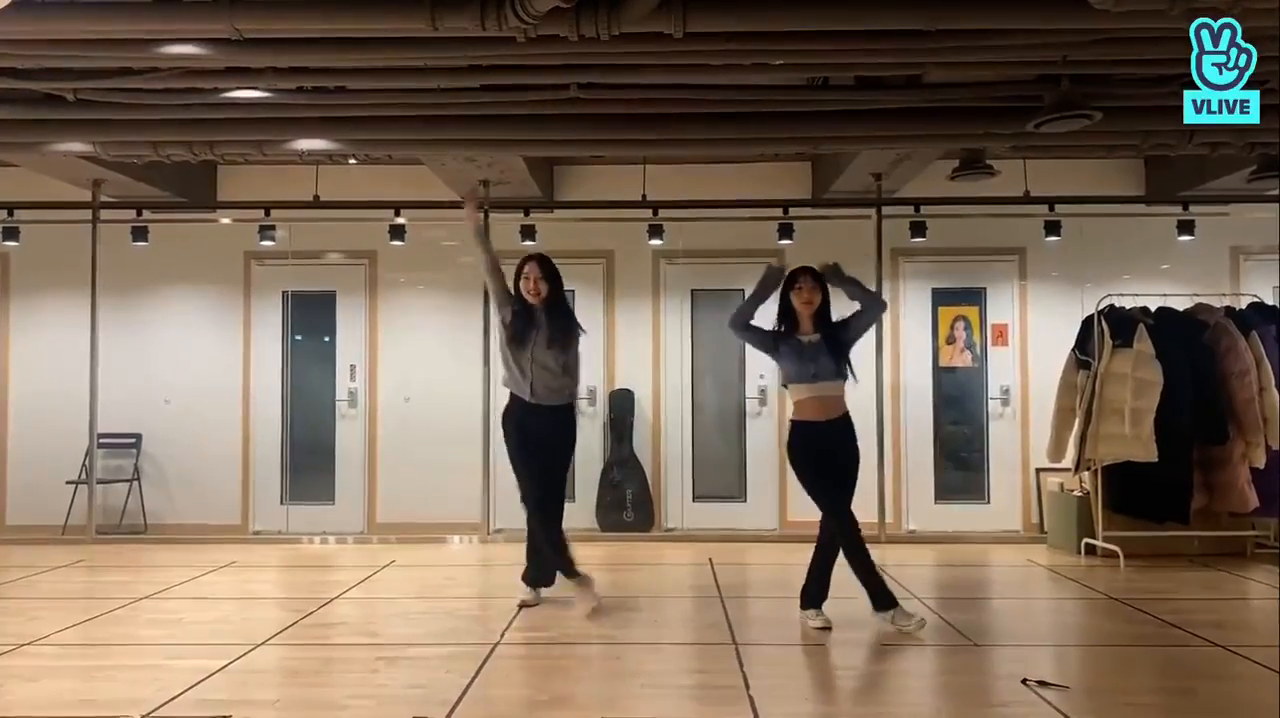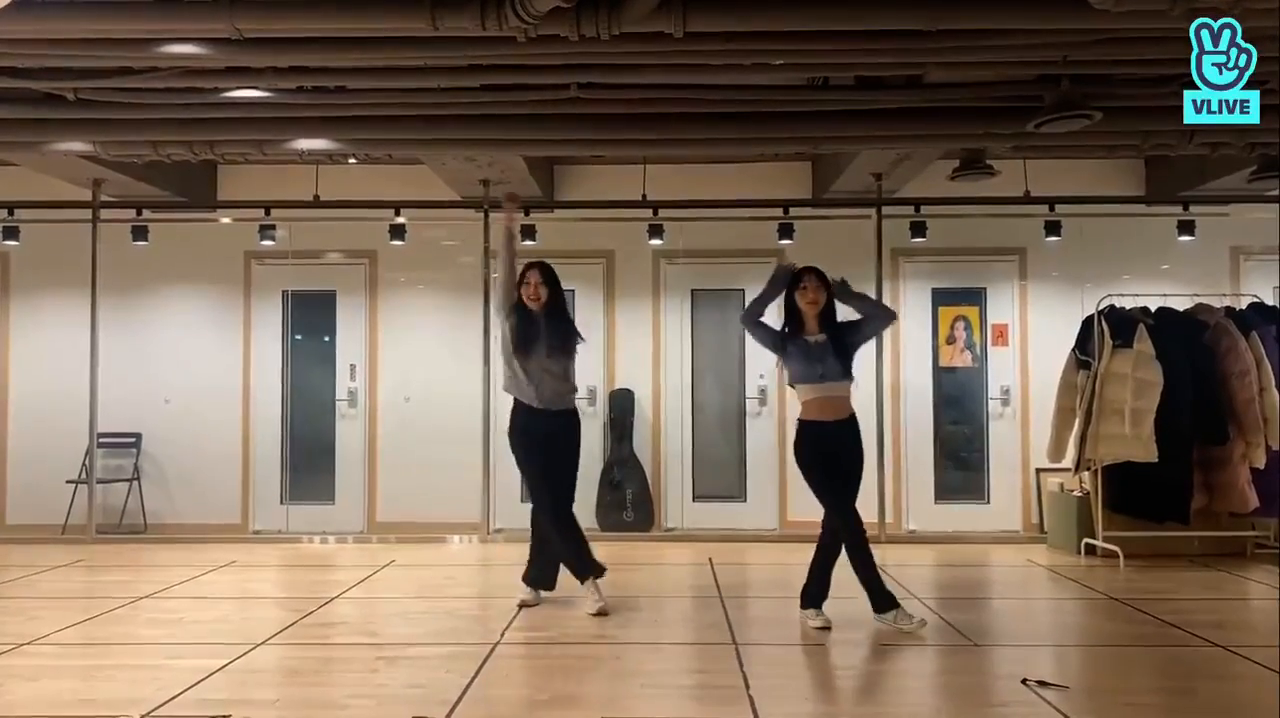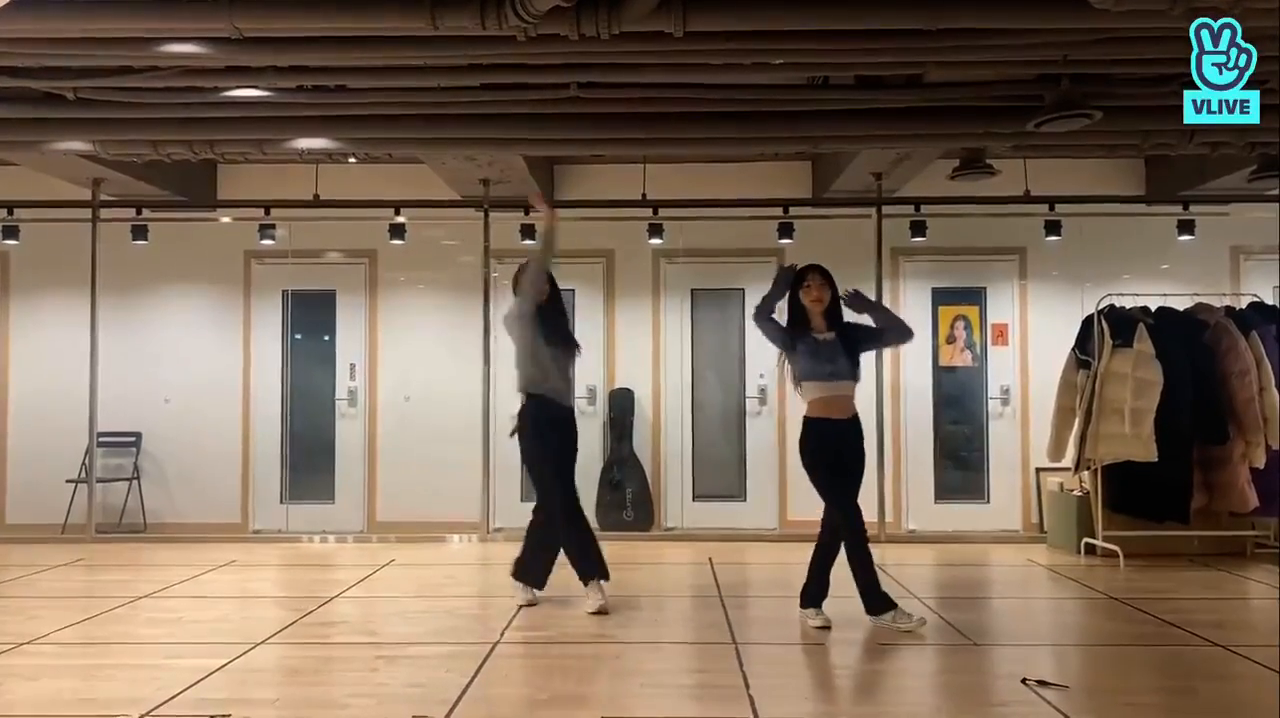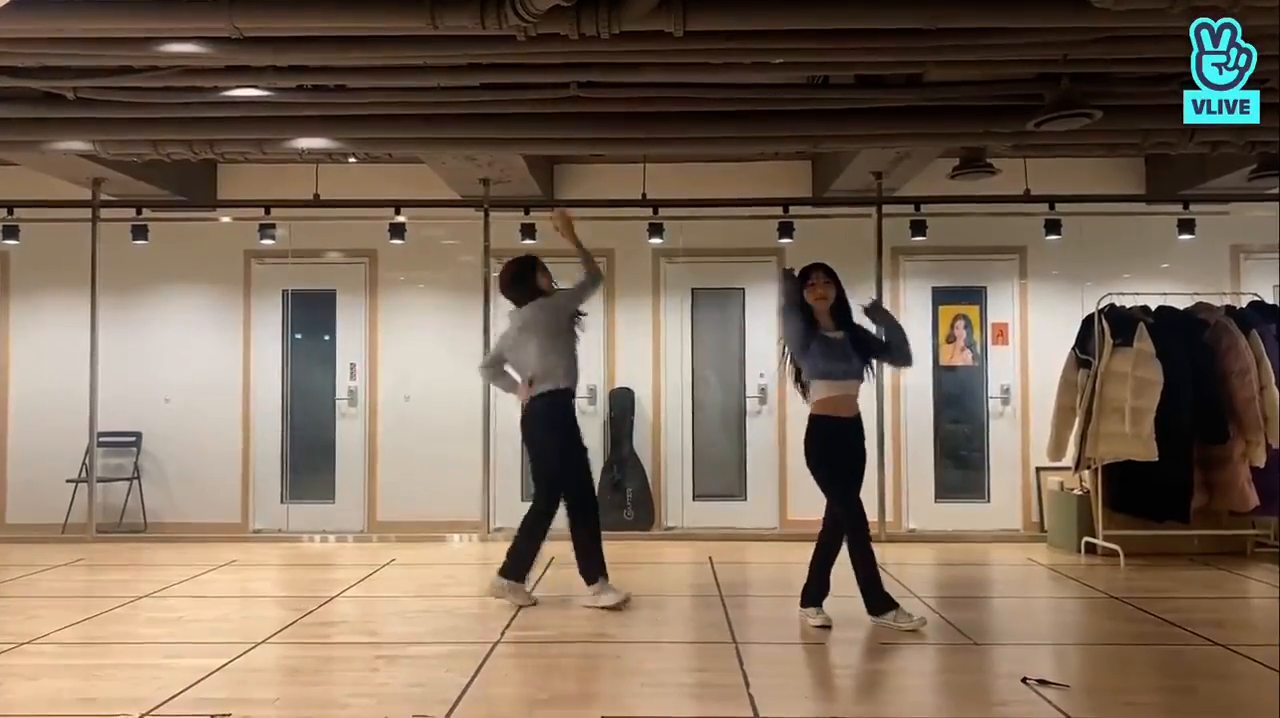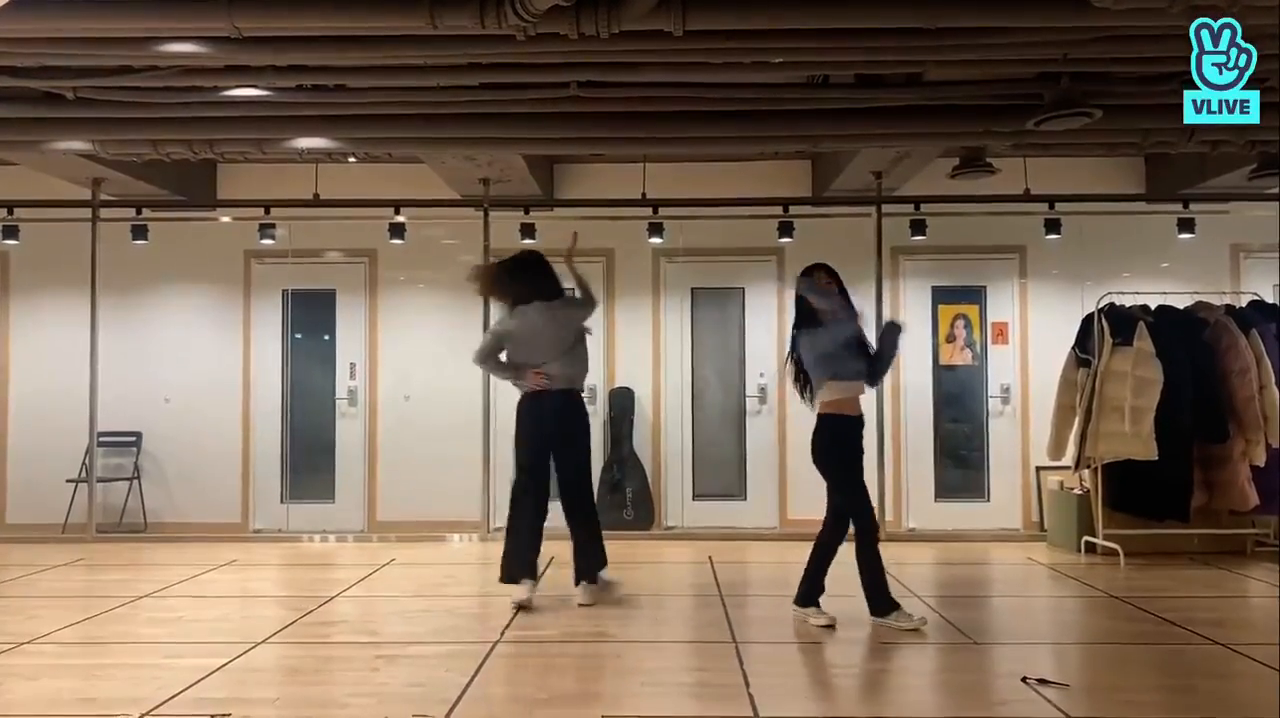
dt=0.1s
person 1, frame 1
left shoulder: (565, 326)
right shoulder: (509, 314)
right elbow: (491, 271)
left wrist: (568, 409)
right wrist: (476, 224)
left hip: (559, 419)
right hip: (521, 415)
left knee: (549, 500)
right knee: (537, 497)
left ankle: (534, 580)
right ankle: (573, 577)
person 1, frame 2
left shoulder: (562, 331)
right shoulder: (512, 321)
right elbow: (506, 272)
right wrist: (509, 226)
left hip: (564, 421)
right hip: (527, 422)
left knee: (552, 505)
right knee: (550, 503)
left ankle: (535, 582)
right ankle: (589, 579)
person 1, frame 3
left shoulder: (553, 324)
right shoulder: (520, 316)
right elbow: (534, 268)
right wrist: (547, 223)
left hip: (557, 417)
right hip: (539, 418)
left knee: (553, 501)
right knee: (564, 500)
left ankle: (527, 578)
right ankle: (594, 581)
person 1, frame 4
left shoulder: (517, 322)
right shoulder: (551, 308)
left elbow: (489, 367)
right elbow: (593, 279)
left wrist: (517, 387)
right wrist: (572, 238)
left hip: (541, 411)
right hip: (553, 413)
left knee: (547, 499)
right knee: (581, 495)
left ankle: (512, 577)
right ankle: (597, 582)
person 1, frame 5
left shoulder: (512, 318)
right shoulder: (572, 309)
left elbow: (482, 357)
right elbow: (591, 300)
left wrist: (519, 377)
right wrist: (570, 264)
left hip: (534, 408)
right hip: (570, 407)
left knee: (529, 496)
right knee: (579, 495)
left ankle: (521, 581)
right ankle: (590, 580)
person 2, frame 1
left shoulder: (839, 334)
right shoulder: (779, 342)
left elbow: (876, 306)
right elbow: (737, 324)
left wrist: (842, 281)
right wrist: (766, 287)
left hip: (842, 434)
right hip: (804, 438)
left knee: (833, 523)
right knee: (844, 522)
left ankle: (811, 603)
right ankle: (885, 604)
person 2, frame 2
left shoulder: (845, 335)
right shoulder: (786, 342)
left elbow: (886, 315)
right elbow: (748, 319)
left wrist: (849, 294)
right wrist: (775, 285)
left hip: (847, 435)
right hip: (811, 438)
left knee: (836, 522)
right knee: (849, 521)
left ankle: (811, 602)
right ankle: (885, 605)
person 2, frame 3
left shoulder: (849, 334)
right shoulder: (792, 340)
left elbow: (902, 333)
right elbow: (760, 316)
left wrist: (868, 307)
right wrist: (781, 283)
left hip: (850, 433)
right hip: (817, 436)
left knee: (836, 520)
right knee: (851, 521)
left ankle: (811, 601)
right ankle: (880, 606)
person 2, frame 4
left shoulder: (855, 335)
right shoulder: (802, 338)
left elbow: (902, 359)
right elbow: (789, 318)
left wrist: (885, 318)
right wrist: (790, 284)
left hip: (852, 433)
right hip: (822, 435)
left knee: (838, 519)
right knee: (854, 519)
left ankle: (811, 600)
right ankle: (881, 606)
person 2, frame 5
left shoulder: (850, 337)
right shoulder: (811, 336)
left elbow: (869, 377)
right elbow: (847, 321)
left wrist: (889, 336)
right wrist: (810, 291)
left hip: (844, 434)
right hip: (835, 434)
left knee: (838, 519)
right knee: (864, 520)
left ankle: (806, 599)
right ankle: (883, 607)
